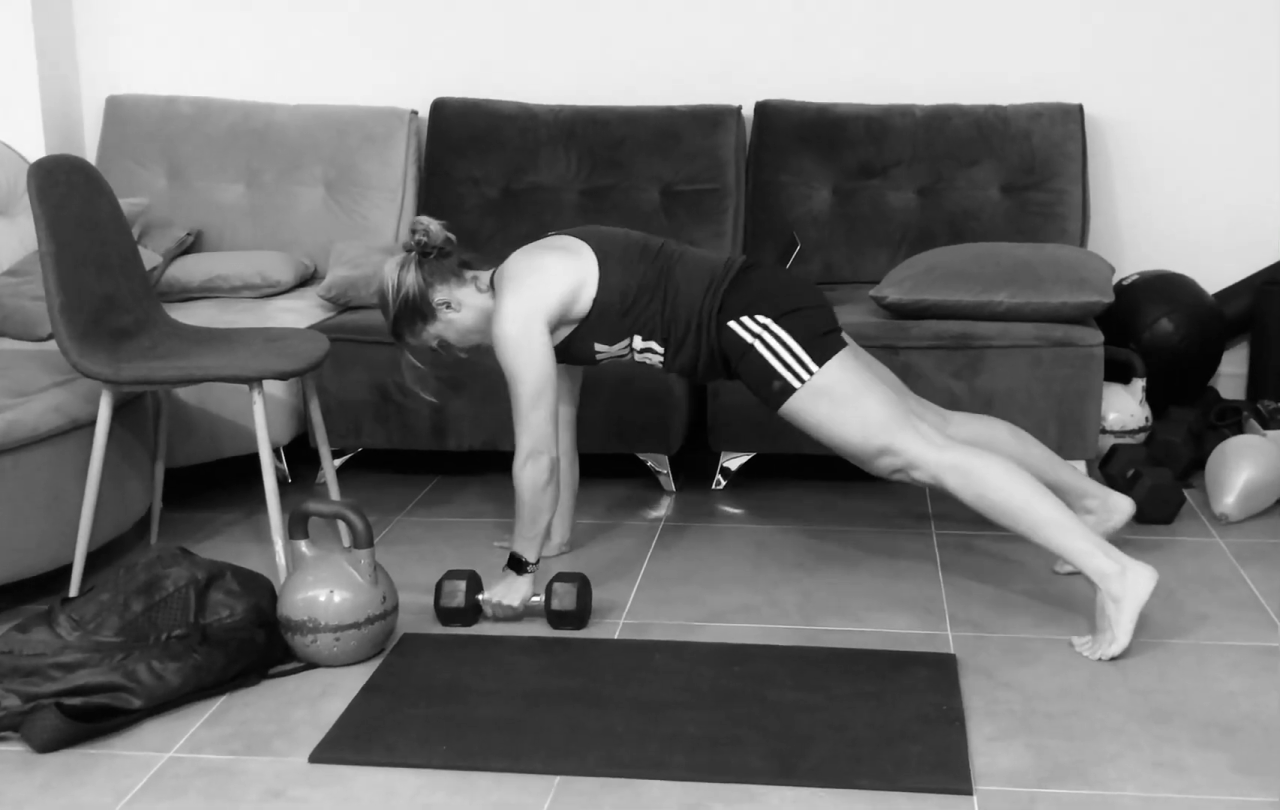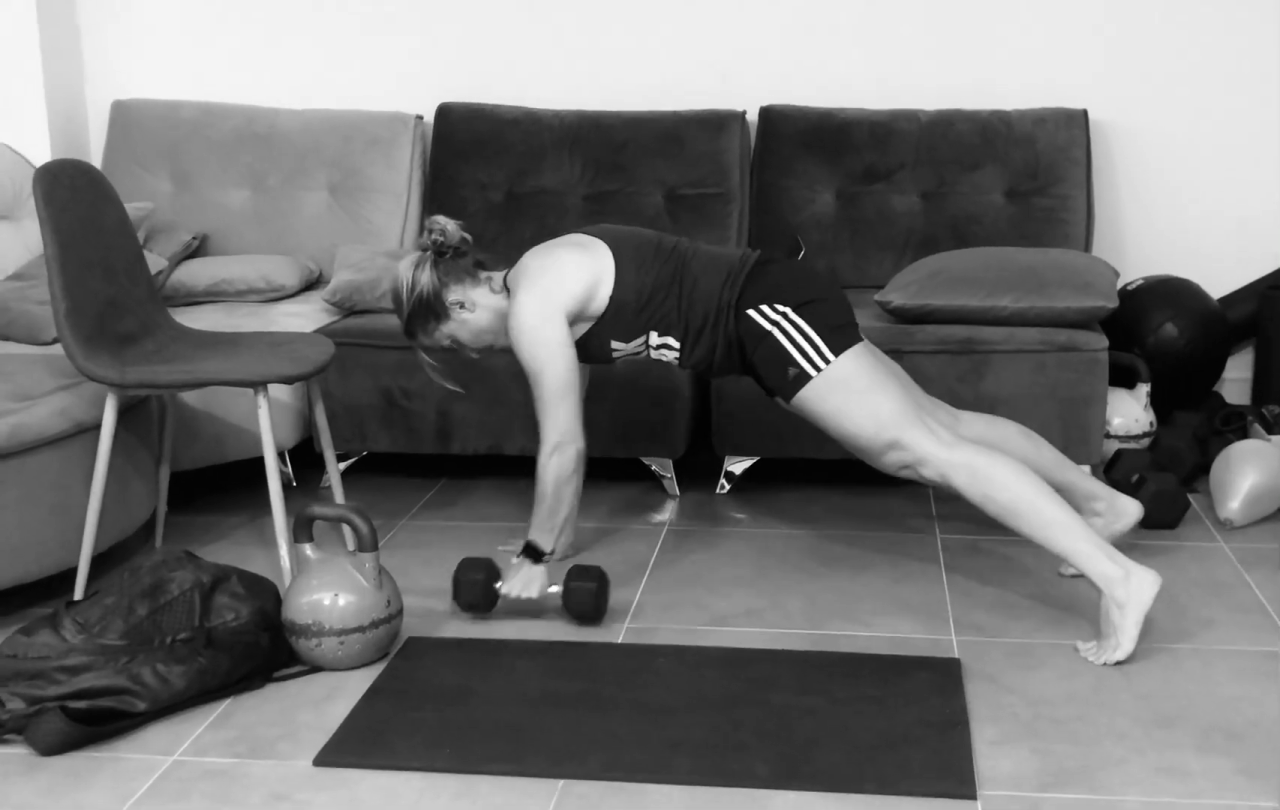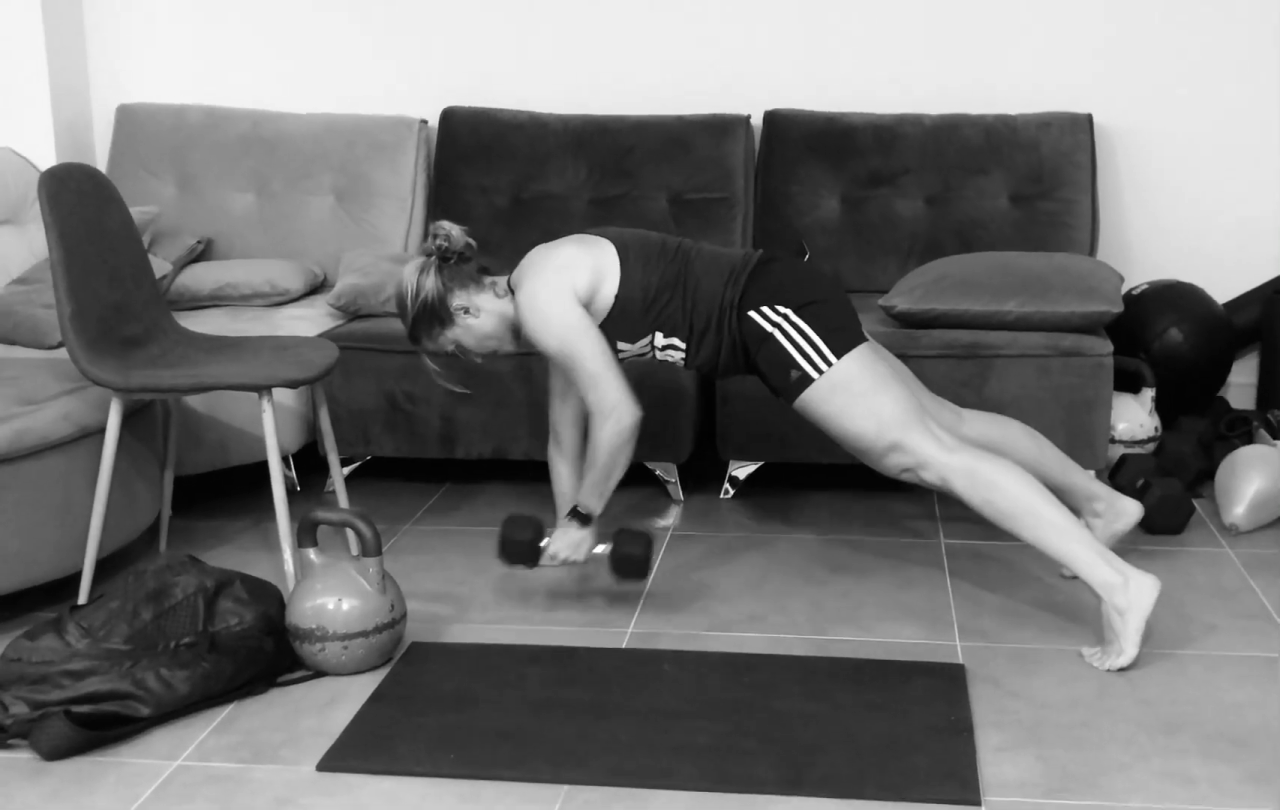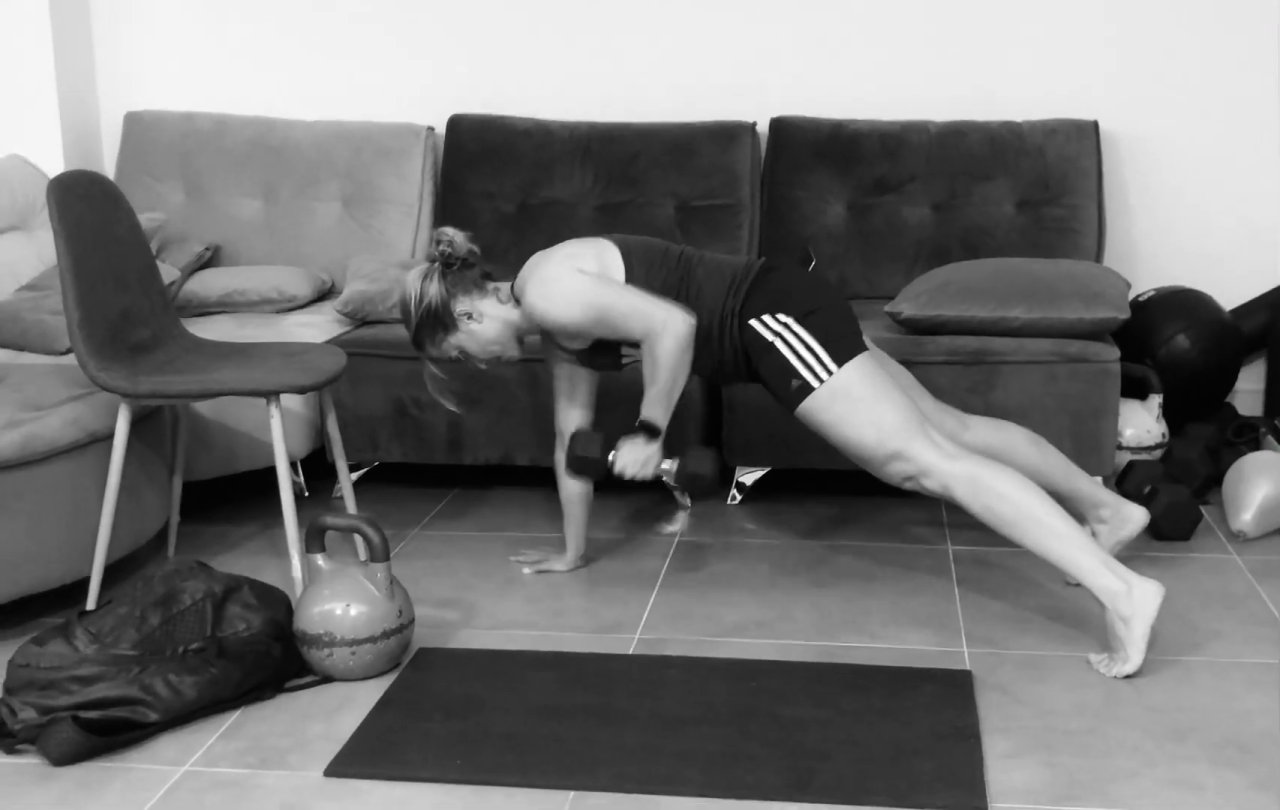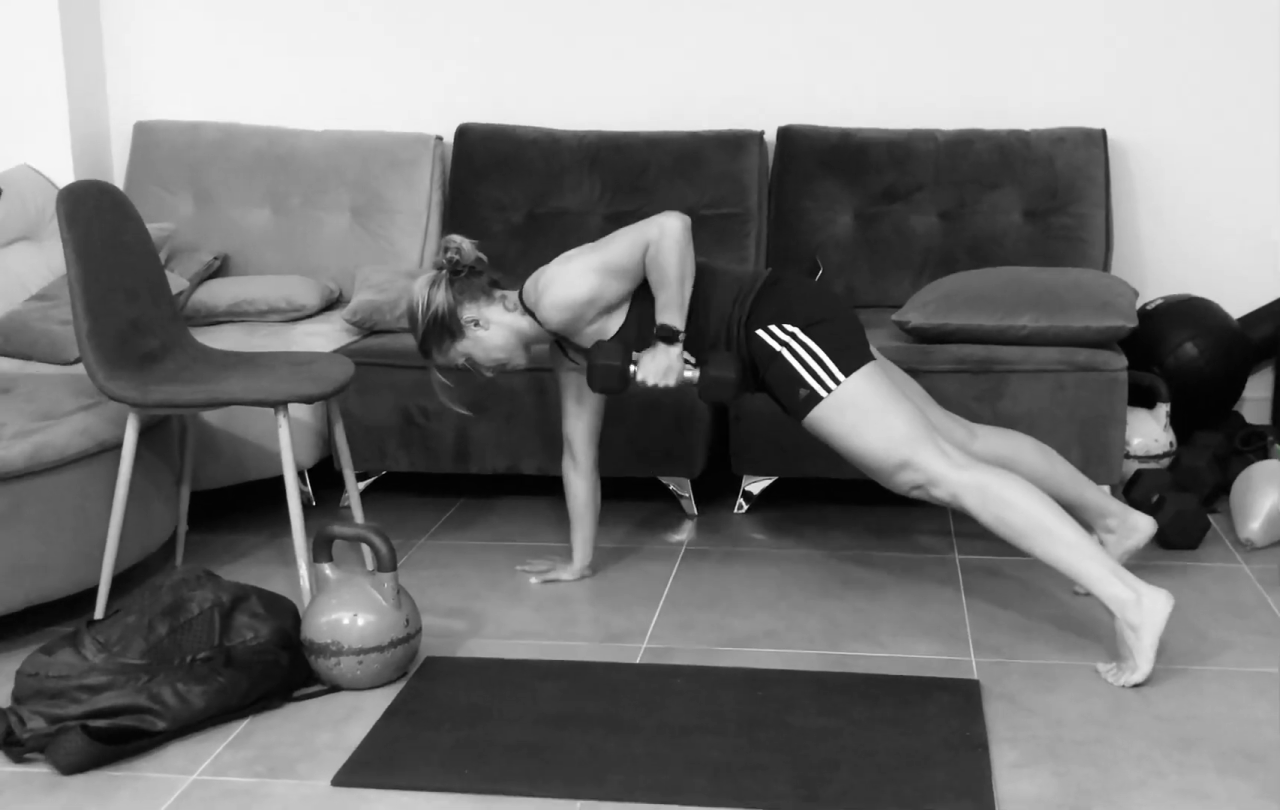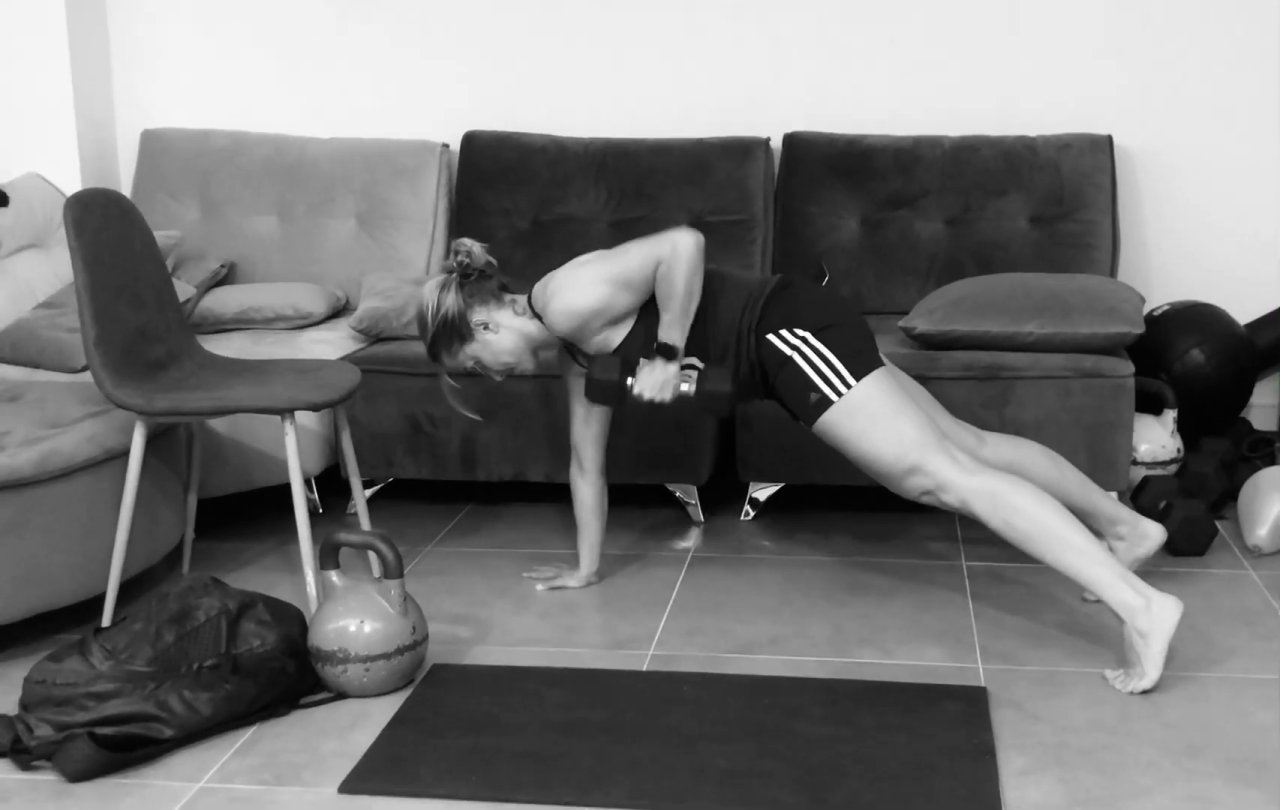
dt=0.2s
person 1, frame 1
left shoulder: (515, 309)
right shoulder: (538, 286)
left elbow: (535, 453)
right elbow: (562, 428)
left wrist: (520, 568)
right wrist: (557, 536)
left hip: (753, 316)
right hip: (756, 311)
left knee: (914, 452)
right knee: (929, 422)
left ankle: (1115, 573)
right ankle: (1095, 499)
person 1, frame 2
left shoulder: (531, 304)
right shoulder: (547, 286)
left elbow: (563, 447)
right elbow: (568, 432)
left wrist: (533, 557)
right wrist: (562, 537)
left hip: (768, 308)
right hip: (766, 312)
left knee: (923, 450)
right knee: (939, 421)
left ankle: (1118, 580)
right ankle: (1105, 504)
person 1, frame 3
left shoulder: (539, 299)
right shoulder: (550, 295)
left elbow: (619, 417)
right elbow: (567, 431)
left wrist: (579, 522)
right wrist: (572, 527)
left hip: (772, 308)
right hip: (771, 313)
left knee: (926, 453)
right knee: (942, 421)
left ankle: (1118, 585)
right ankle: (1104, 504)
person 1, frame 4
left shoulder: (546, 295)
right shoulder: (558, 321)
left elbow: (672, 326)
right elbow: (574, 434)
left wrist: (647, 435)
right wrist: (572, 548)
left hip: (776, 315)
right hip: (773, 323)
left knee: (928, 461)
right knee: (947, 427)
left ankle: (1122, 591)
right ankle: (1109, 510)
person 1, frame 5
left shoulder: (558, 295)
right shoulder: (565, 336)
left elbow: (672, 228)
right elbow: (580, 448)
left wrist: (667, 341)
right wrist: (580, 560)
left hip: (782, 326)
right hip: (779, 336)
left knee: (938, 470)
right knee: (956, 436)
left ankle: (1130, 599)
right ankle: (1118, 518)
person 1, frame 6
left shoulder: (566, 303)
right shoulder: (572, 344)
left elbow: (683, 244)
right elbow: (587, 457)
left wrist: (665, 356)
right wrist: (586, 566)
left hip: (791, 331)
right hip: (784, 345)
left knee: (946, 476)
right knee: (966, 443)
left ankle: (1140, 606)
right ankle: (1126, 528)
